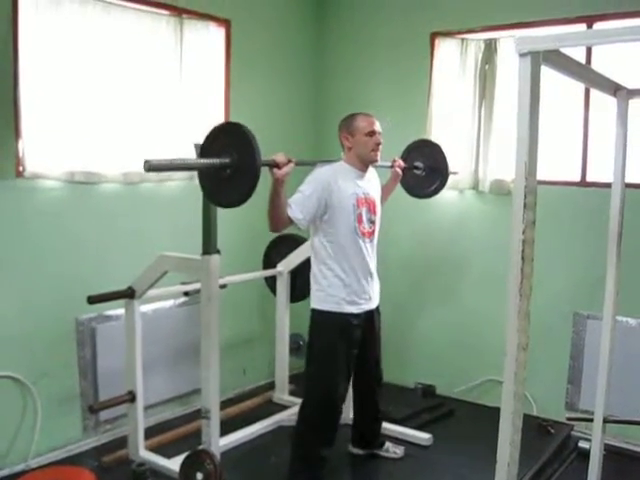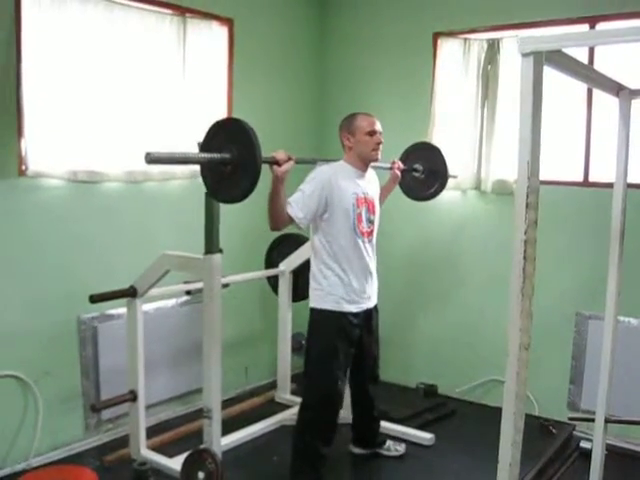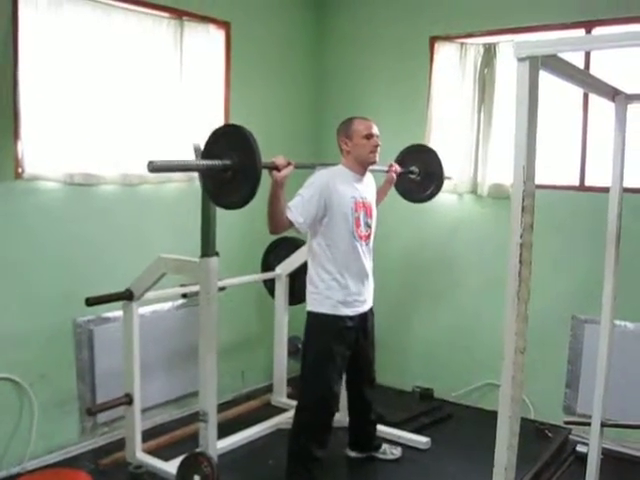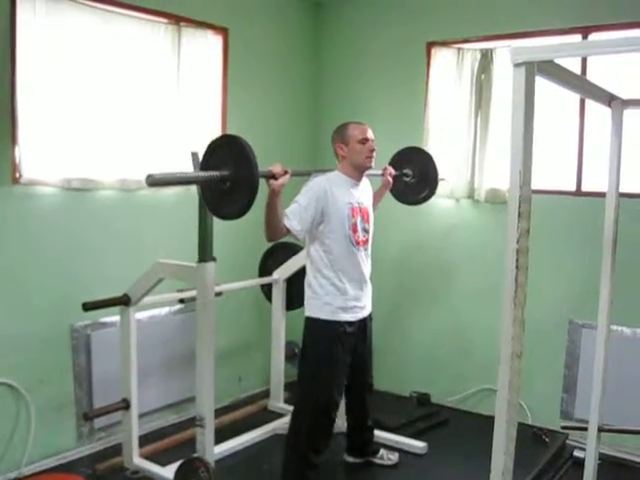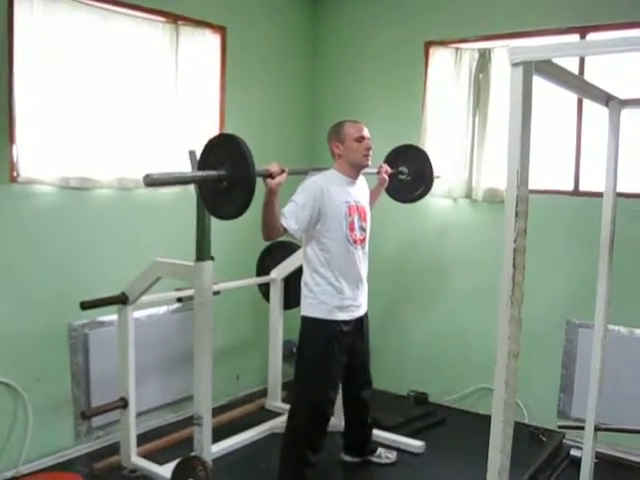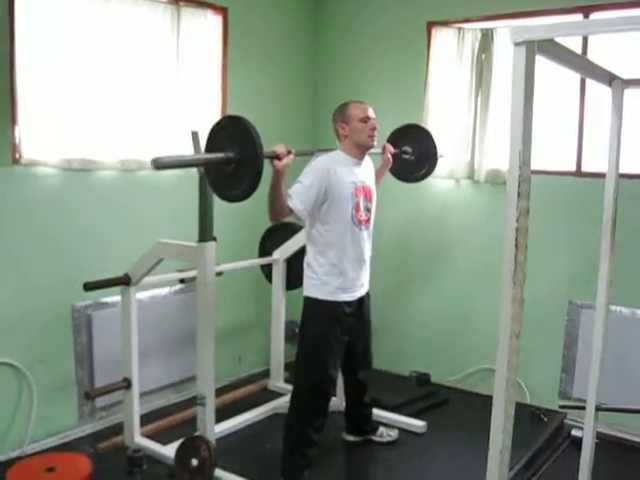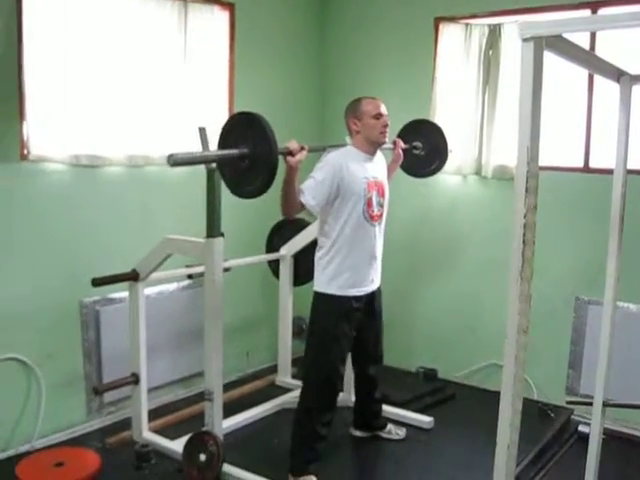
dt=0.3s
person 1, frame 1
left shoulder: (371, 177)
right shoulder: (325, 179)
right elbow: (279, 223)
left wrist: (395, 179)
right wrist: (278, 182)
left hip: (368, 301)
right hip: (334, 306)
left knee: (370, 380)
right knee: (324, 393)
left ankle: (367, 439)
person 1, frame 2
left shoulder: (370, 178)
right shoulder: (326, 177)
right elbow: (279, 221)
left wrist: (393, 181)
right wrist: (278, 180)
left hip: (366, 300)
right hip: (333, 305)
left knee: (366, 377)
right knee: (324, 391)
left ankle: (367, 438)
person 1, frame 3
left shoulder: (367, 182)
right shoulder: (325, 182)
right elbow: (278, 225)
left wrist: (389, 182)
right wrist: (277, 184)
left hip: (362, 303)
right hip: (330, 308)
left knee: (363, 381)
right knee: (319, 395)
left ankle: (363, 441)
person 1, frame 4
left shoulder: (364, 187)
right shoulder: (321, 188)
right elbow: (275, 233)
left wrist: (385, 187)
right wrist: (274, 193)
left hip: (361, 309)
right hip: (329, 314)
left knee: (361, 387)
right knee: (318, 401)
left ankle: (361, 447)
person 1, frame 5
left shoulder: (360, 185)
right shoulder: (318, 187)
right elbow: (272, 232)
left wrist: (380, 185)
right wrist: (271, 191)
left hip: (357, 308)
right hip: (325, 314)
left knee: (359, 387)
right knee: (314, 401)
left ankle: (358, 445)
person 1, frame 6
left shoulder: (365, 166)
right shoulder: (324, 168)
right elbow: (278, 214)
left wrist: (385, 166)
right wrist: (278, 173)
left hip: (358, 288)
right hip: (327, 294)
left knee: (359, 366)
right knee: (315, 381)
left ankle: (360, 425)
person 1, frame 7
left shoulder: (377, 161)
right shoulder: (337, 163)
right elbow: (291, 209)
left wrist: (396, 161)
right wrist: (291, 169)
left hip: (369, 284)
right hip: (337, 289)
left knee: (369, 361)
right knee: (324, 377)
left ankle: (368, 420)
